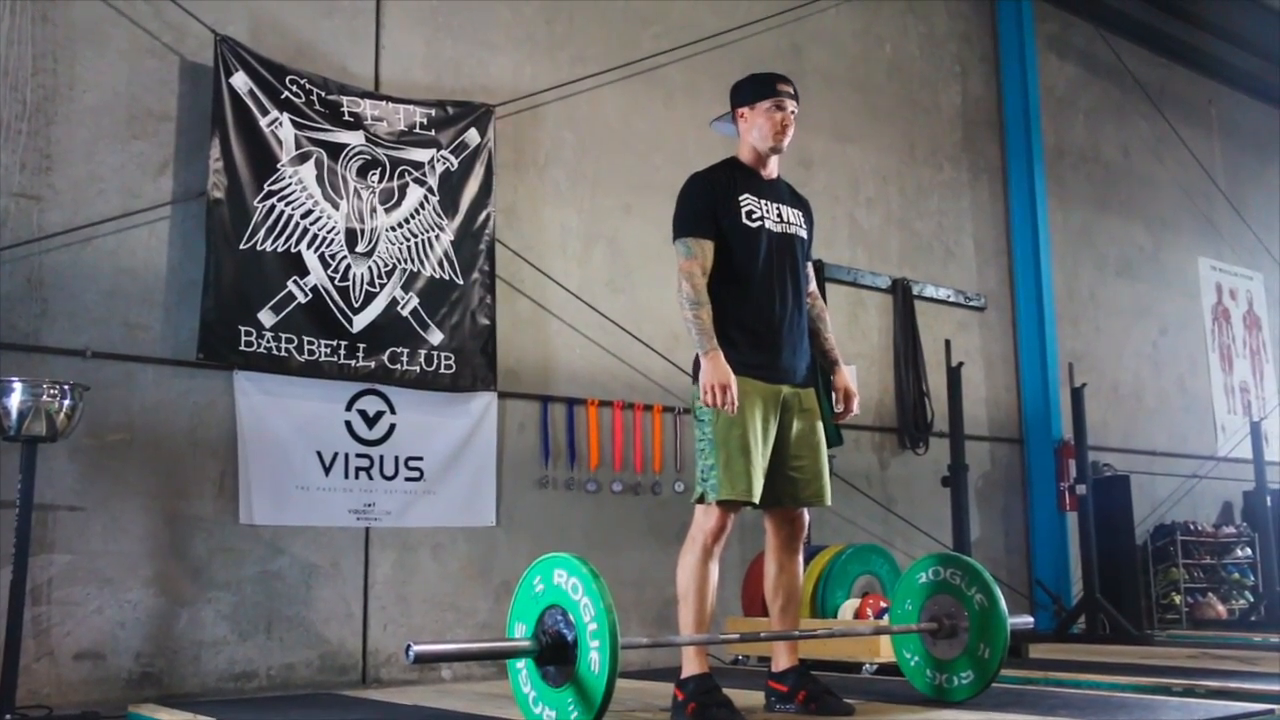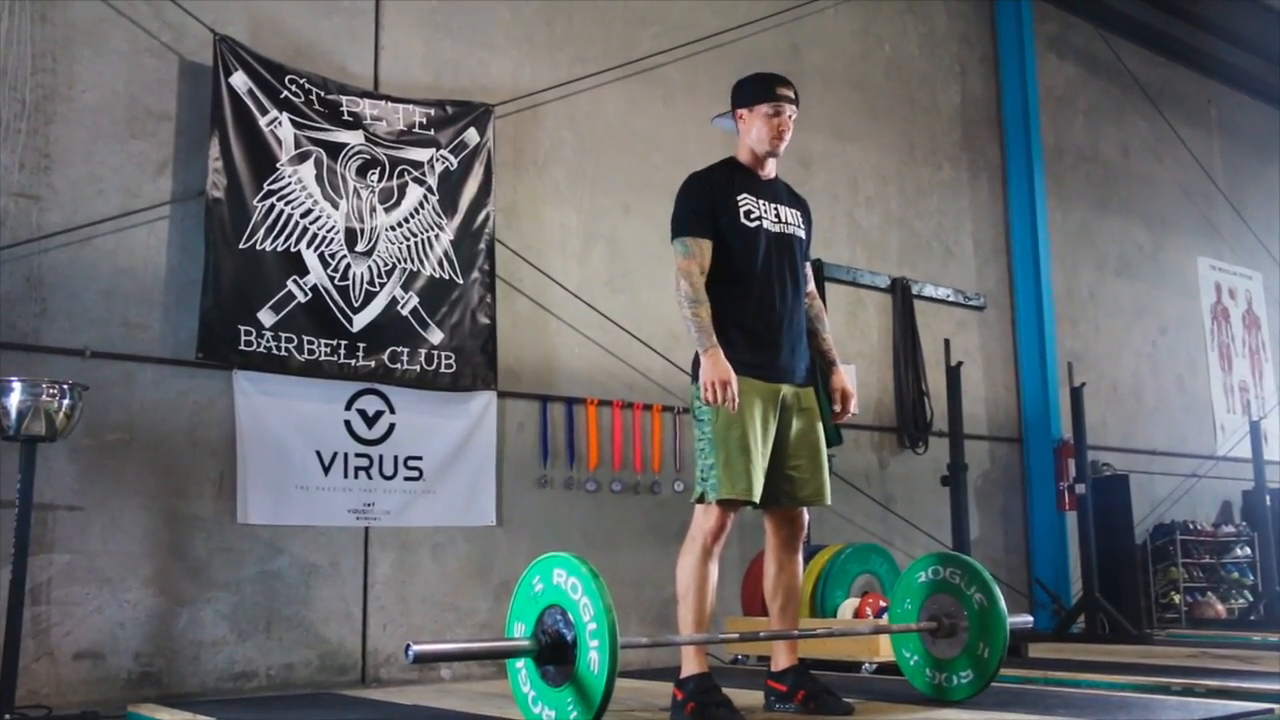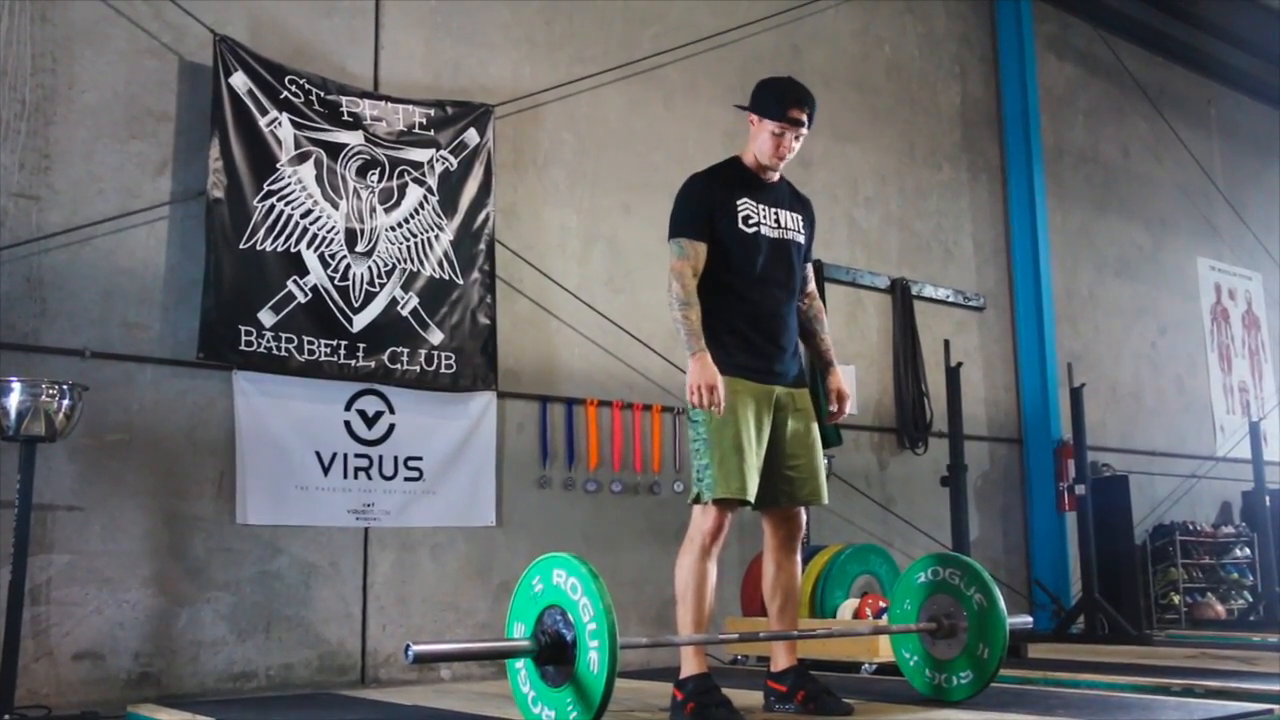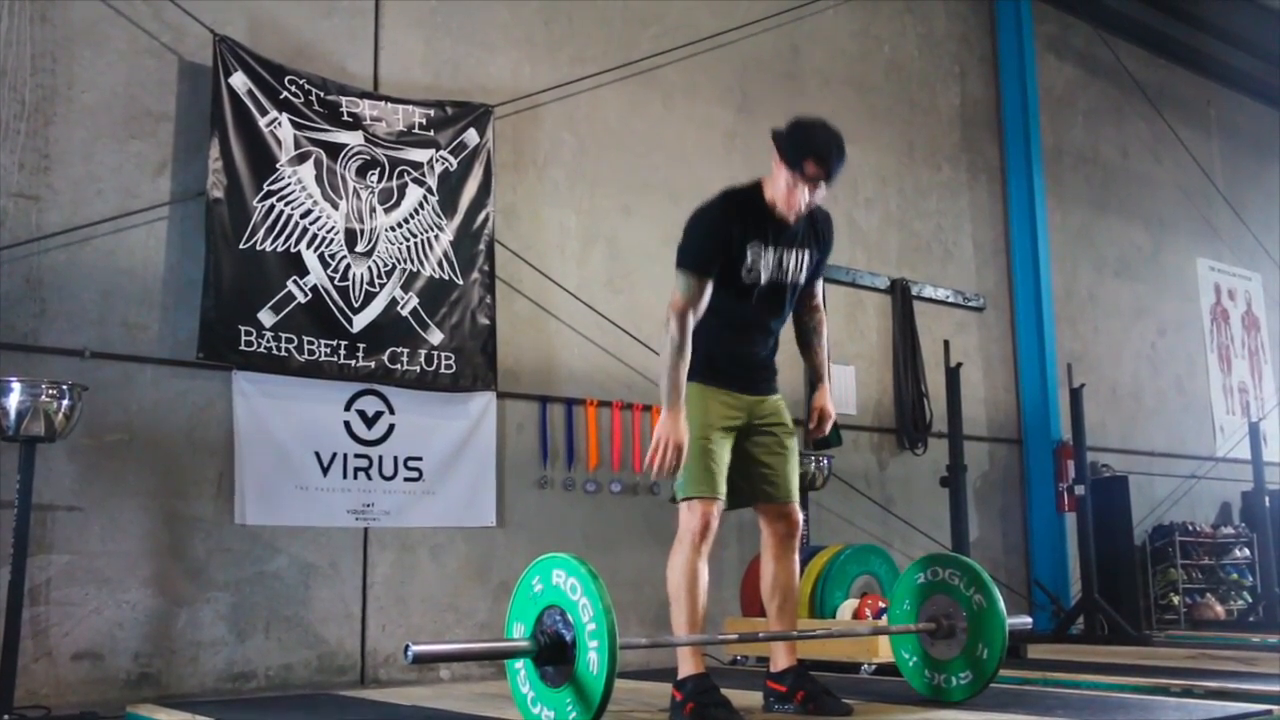
dt=0.3s
person 1, frame 1
left shoulder: (796, 203)
right shoulder: (710, 187)
right elbow: (691, 279)
left wrist: (835, 365)
right wrist: (711, 355)
left hip: (795, 381)
right hip: (737, 377)
left knee: (791, 522)
right knee: (716, 515)
person 1, frame 2
left shoulder: (794, 203)
right shoulder: (708, 187)
right elbow: (690, 278)
left wrist: (832, 366)
right wrist: (710, 352)
left hip: (794, 381)
right hip: (736, 375)
left knee: (790, 522)
right knee: (715, 516)
person 1, frame 3
left shoulder: (799, 206)
right shoulder: (708, 189)
right elbow: (683, 278)
left wrist: (830, 367)
right wrist: (698, 355)
left hip: (788, 383)
right hip: (730, 378)
left knee: (788, 524)
right knee: (713, 517)
person 1, frame 4
left shoulder: (817, 227)
right shoulder: (722, 216)
right elbow: (680, 313)
left wrist: (821, 382)
right wrist: (671, 411)
left hip: (760, 390)
right hip: (701, 383)
left knee: (785, 519)
right knee: (700, 516)
